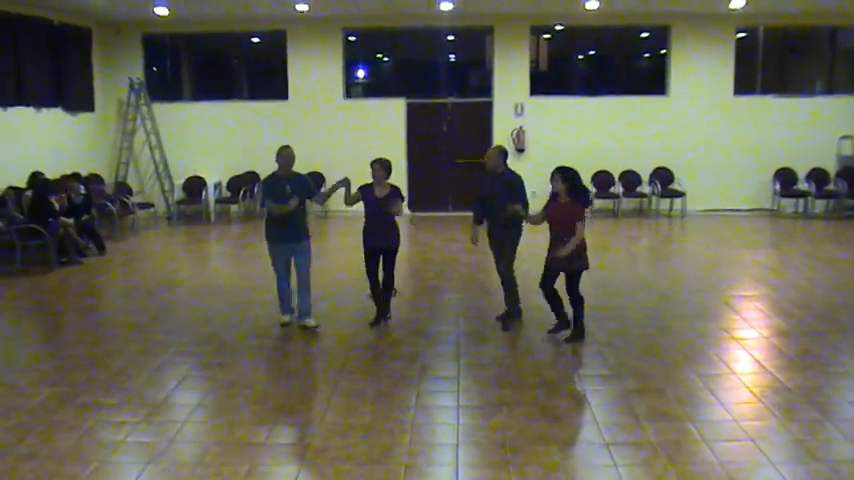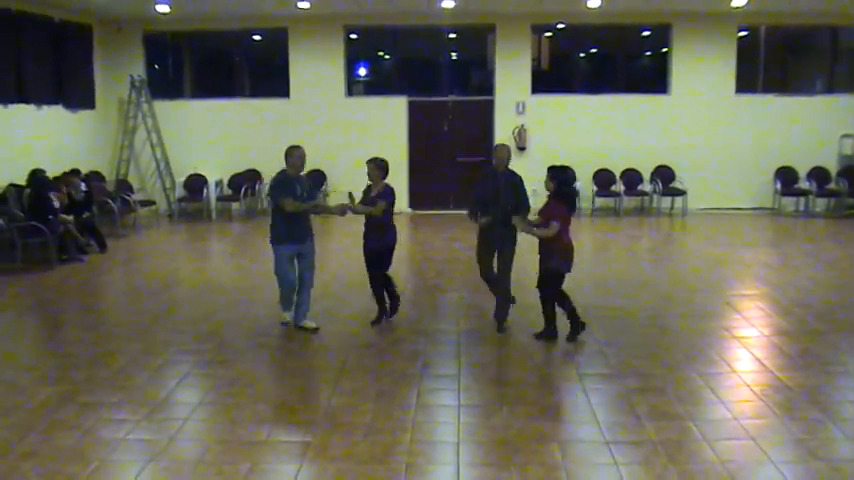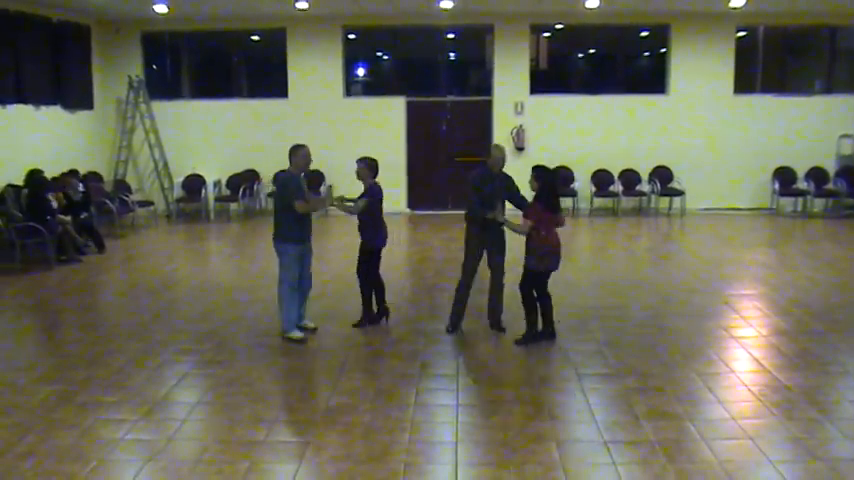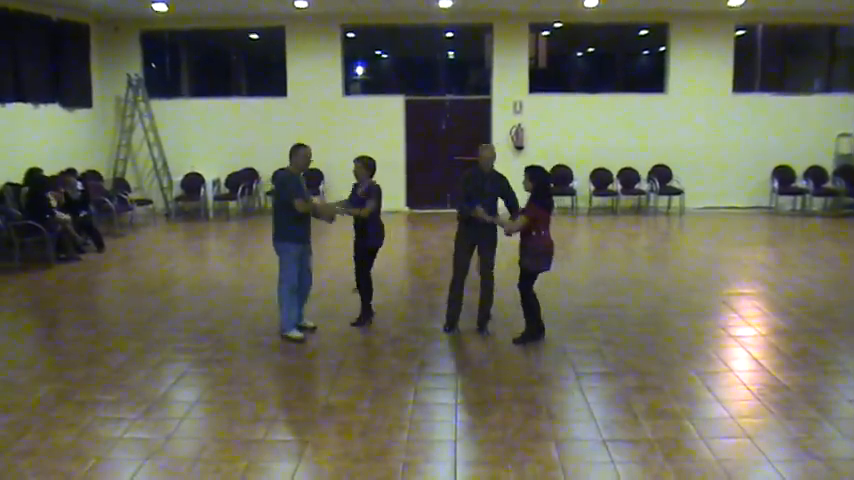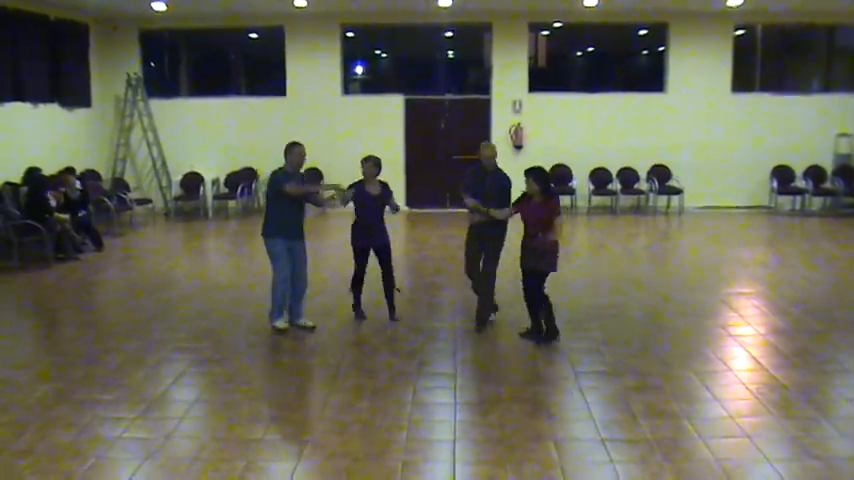
dt=0.3s
person 1, frame 1
left shoulder: (301, 180)
right shoulder: (269, 182)
left elbow: (318, 199)
right elbow: (269, 207)
left wrist: (334, 188)
right wrist: (287, 207)
left hip: (301, 236)
right hip: (278, 238)
left knee: (304, 276)
right knee: (282, 277)
left ankle: (304, 316)
right ankle: (287, 312)
person 1, frame 2
left shoulder: (303, 181)
right shoulder: (279, 181)
left elbow: (311, 207)
right elbow: (289, 206)
left wrist: (333, 210)
right wrist: (313, 204)
left hip: (305, 238)
right hip: (284, 240)
left knee: (307, 279)
right knee: (288, 279)
left ankle: (301, 318)
right ankle: (286, 308)
person 1, frame 3
left shoulder: (298, 180)
right shoulder: (286, 181)
left elbow: (309, 201)
right elbow: (301, 208)
left wrist: (324, 200)
right wrist: (322, 204)
left hip: (302, 239)
right hip: (287, 241)
left knee: (305, 281)
right knee: (289, 282)
left ankle: (298, 319)
right ankle: (289, 328)
person 1, frame 4
left shoulder: (298, 179)
right shoulder: (285, 179)
right elbow: (301, 207)
left wrist: (323, 214)
right wrist: (324, 209)
left hip: (302, 239)
right hip: (287, 240)
left knee: (305, 281)
right knee: (289, 283)
left ankle: (297, 318)
right ankle: (288, 327)
person 1, frame 5
left shoulder: (300, 178)
right shoulder: (278, 176)
left elbow: (313, 199)
right elbow: (294, 190)
left wrist: (327, 200)
right wrist: (323, 188)
left hip: (296, 236)
right hip: (276, 236)
left knee: (300, 278)
right knee: (283, 276)
left ankle: (296, 317)
right ankle: (276, 317)
person 2, frame 1
left shoulder: (514, 180)
right shoulder: (489, 180)
left elbow: (523, 206)
right elbow: (480, 204)
left wrist: (517, 210)
right wrist: (475, 227)
left hip: (510, 231)
right hip: (494, 229)
left knee: (506, 270)
right knee: (502, 270)
left ankle: (513, 308)
right ankle: (512, 310)
person 2, frame 2
left shoulder: (515, 179)
right shoulder: (484, 178)
left elbow: (523, 204)
right elbow: (475, 204)
left wrist: (520, 218)
right wrist: (477, 217)
left hip: (507, 230)
right hip: (487, 229)
left knee: (504, 272)
right knee: (485, 270)
left ankle: (501, 317)
right ankle: (505, 298)
person 2, frame 3
left shoulder: (507, 180)
right shoulder: (477, 178)
left elbow: (519, 200)
right elbow: (474, 207)
right wrist: (489, 215)
left hip: (496, 231)
right hip: (476, 229)
left knee: (498, 274)
right knee: (467, 275)
left ankle: (495, 318)
right ankle: (455, 319)
person 2, frame 4
left shoulder: (500, 180)
right shoulder: (469, 178)
left elbow: (513, 204)
right elbow: (461, 205)
right wrist: (474, 213)
left hip: (488, 231)
right hip: (467, 228)
left knee: (486, 275)
right knee: (459, 274)
left ankle: (483, 320)
right ankle: (452, 319)
person 2, frame 5
left shoulder: (503, 179)
right shoulder: (473, 175)
left elbow: (504, 209)
right elbow: (466, 195)
left wrist: (483, 216)
right wrist: (471, 205)
left hip: (495, 229)
right hip: (476, 226)
left knee: (488, 273)
right knee: (471, 269)
left ankle: (483, 316)
right ankle: (489, 305)
person 3, frame 1
left shoulder: (576, 205)
right shoulder: (553, 201)
left elbow: (580, 232)
right elbow: (538, 219)
left wrist: (568, 248)
left hip: (573, 252)
right hip: (555, 250)
left knee: (572, 290)
right knee: (546, 285)
left ankle: (579, 329)
right ankle: (562, 320)
person 3, frame 2
left shoulder: (560, 204)
right shoulder: (554, 200)
left elbow: (551, 232)
right elbow: (545, 222)
left wrist: (527, 228)
right wrist: (530, 223)
left hip: (558, 252)
right hip: (551, 251)
left knee: (554, 290)
right knee: (545, 288)
left ankle: (576, 323)
right ankle: (550, 329)
person 3, frame 3
left shoulder: (538, 203)
right shoulder: (552, 200)
left elbow: (524, 229)
right elbow: (560, 222)
left wrist: (502, 219)
left hip: (541, 251)
right hip: (549, 248)
left knee: (526, 288)
right knee: (540, 289)
left ankle: (532, 332)
right ankle: (548, 329)
person 3, frame 4
left shoulder: (536, 202)
right shoulder: (541, 200)
left elbow: (516, 226)
left hip: (538, 250)
right hip: (532, 249)
left knee: (525, 287)
right knee: (526, 287)
left ankle: (532, 331)
right ankle: (536, 327)
person 3, frame 5
left shoulder: (551, 202)
right shoulder: (524, 200)
left elbow: (558, 227)
right elbow: (503, 214)
left wrist: (552, 238)
right wrist: (482, 209)
left hip: (545, 250)
right hip: (529, 249)
left knee: (536, 289)
right knee: (528, 288)
left ankle: (551, 330)
right ankle: (536, 327)
person 4, frame 1
left shoulder: (394, 191)
right shoulder: (365, 189)
left elbow: (398, 211)
right elbow: (348, 202)
left wrist: (395, 209)
right wrist: (347, 188)
left hip: (390, 237)
right hip: (371, 237)
left knee: (388, 273)
right knee: (372, 274)
left ankle: (386, 307)
right ankle: (379, 309)
person 4, frame 2
left shoulder: (387, 191)
right shoulder: (368, 189)
left elbow: (376, 211)
right elbow: (363, 209)
left wrist: (354, 206)
right wrist: (353, 207)
left hip: (385, 237)
right hip: (370, 237)
left knee: (380, 273)
right knee: (373, 274)
left ankle: (393, 300)
right ankle: (382, 310)
person 4, frame 3
left shoulder: (372, 189)
right shoulder: (370, 188)
left elbow: (355, 210)
left wrist: (335, 203)
right wrist: (348, 199)
left hip: (373, 237)
right hip: (372, 236)
left knee: (364, 273)
right knee: (371, 273)
left ankle: (367, 314)
right ankle: (381, 309)
person 4, frame 4
left shoulder: (374, 189)
right shoulder: (357, 187)
left elbow: (366, 212)
right elbow: (349, 205)
left wrist: (347, 209)
right wrist: (342, 205)
left hip: (373, 235)
right hip: (361, 234)
left knee: (364, 272)
right knee: (360, 272)
left ankle: (366, 313)
right ankle: (366, 309)
person 4, frame 5
left shoulder: (384, 187)
right shoulder: (357, 187)
left elbow: (393, 206)
right elbow: (345, 201)
left wrist: (395, 207)
right wrist: (341, 194)
left hip: (379, 234)
right hip: (360, 234)
left knee: (387, 269)
right knee: (360, 270)
left ankle: (391, 308)
right ankle: (357, 305)
